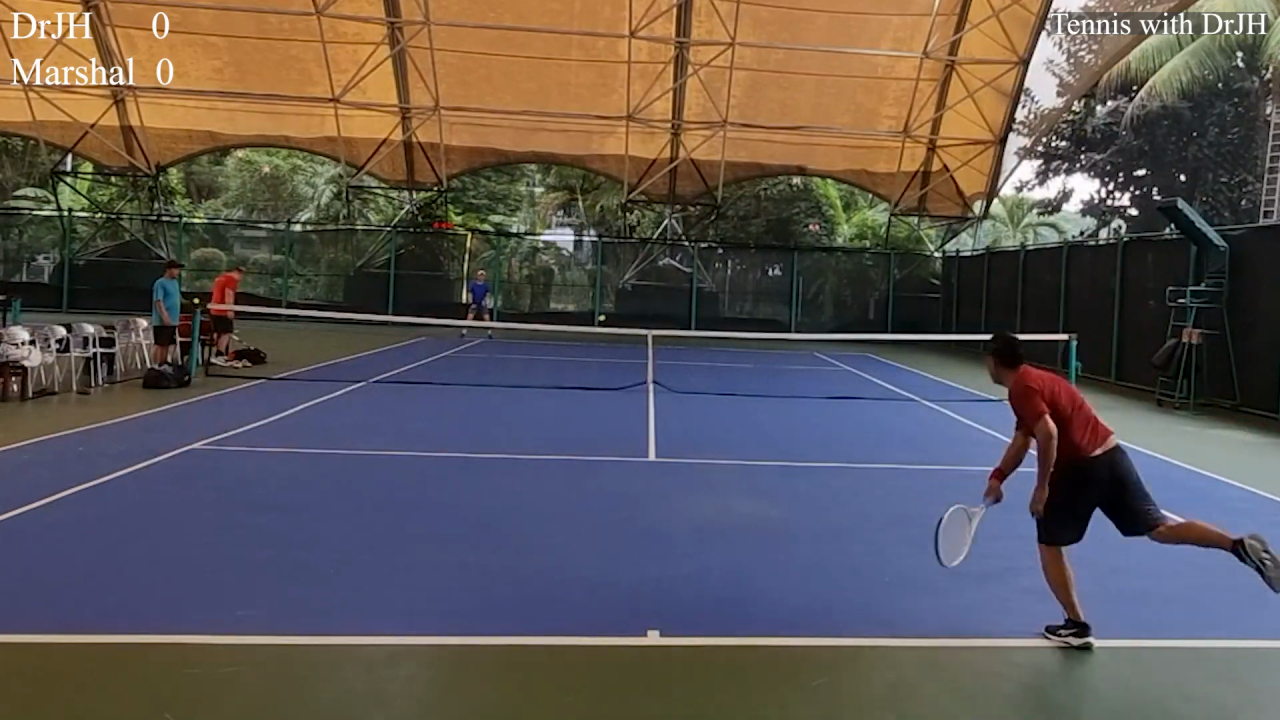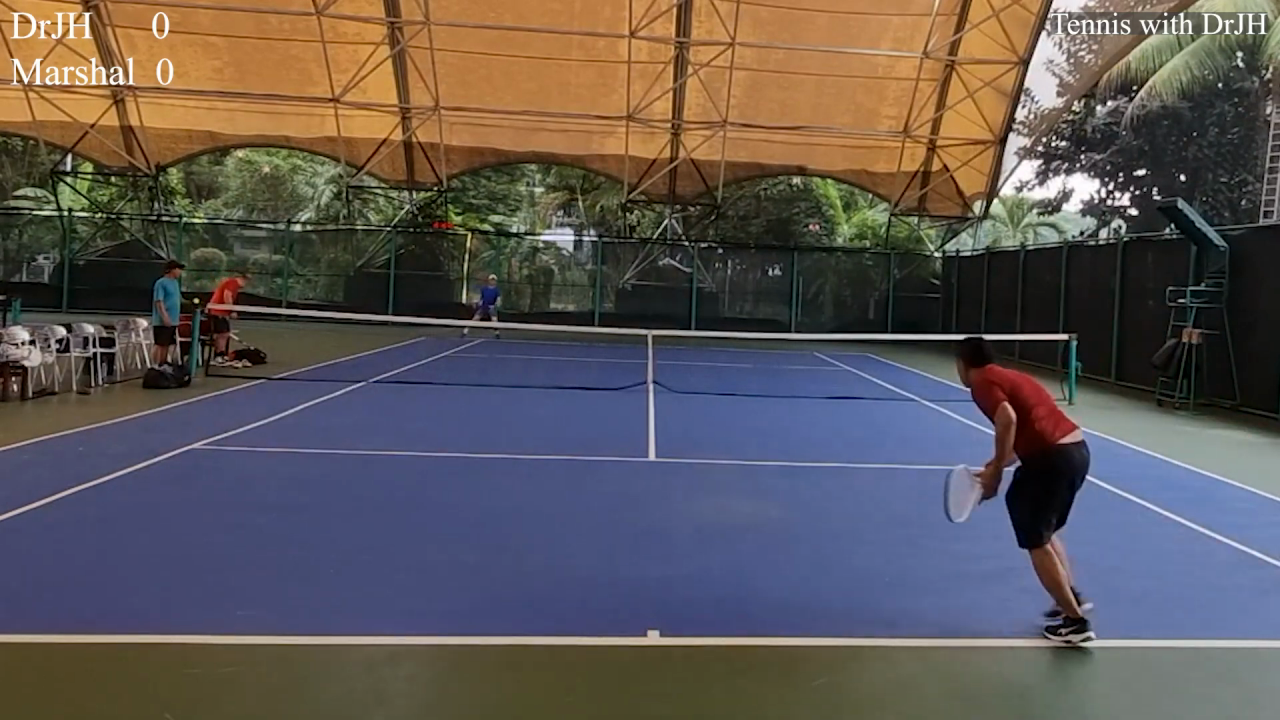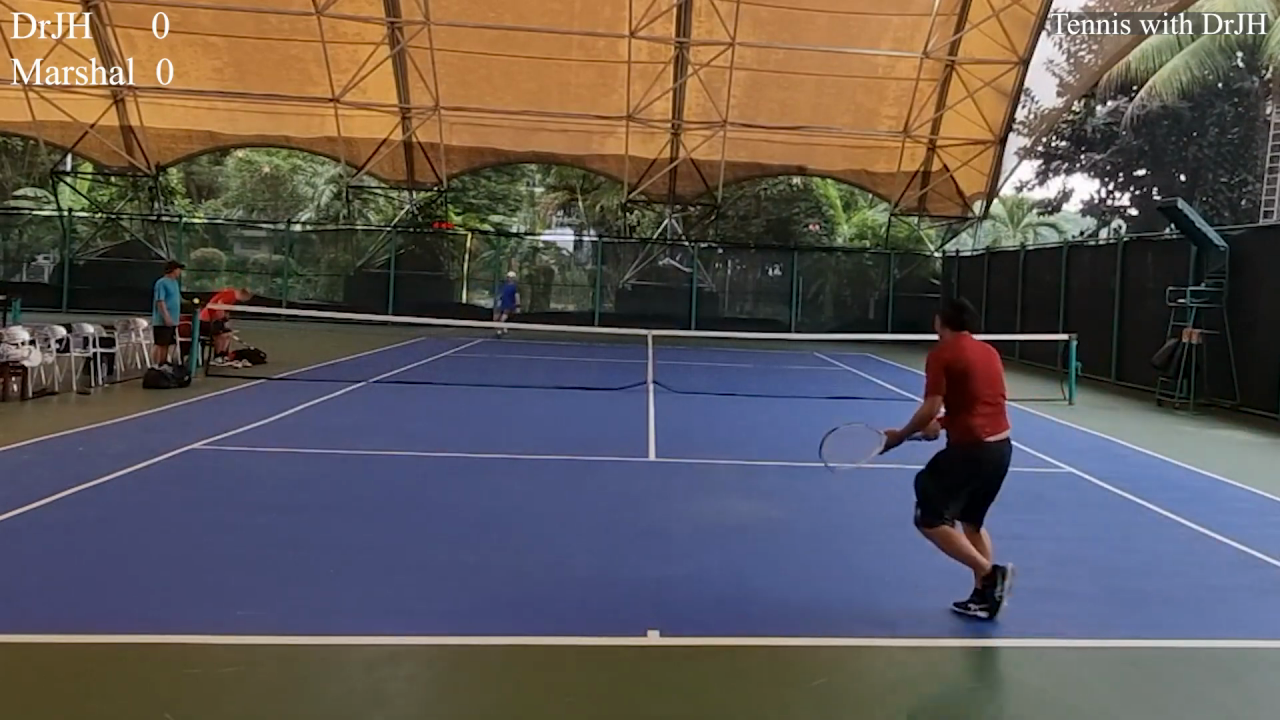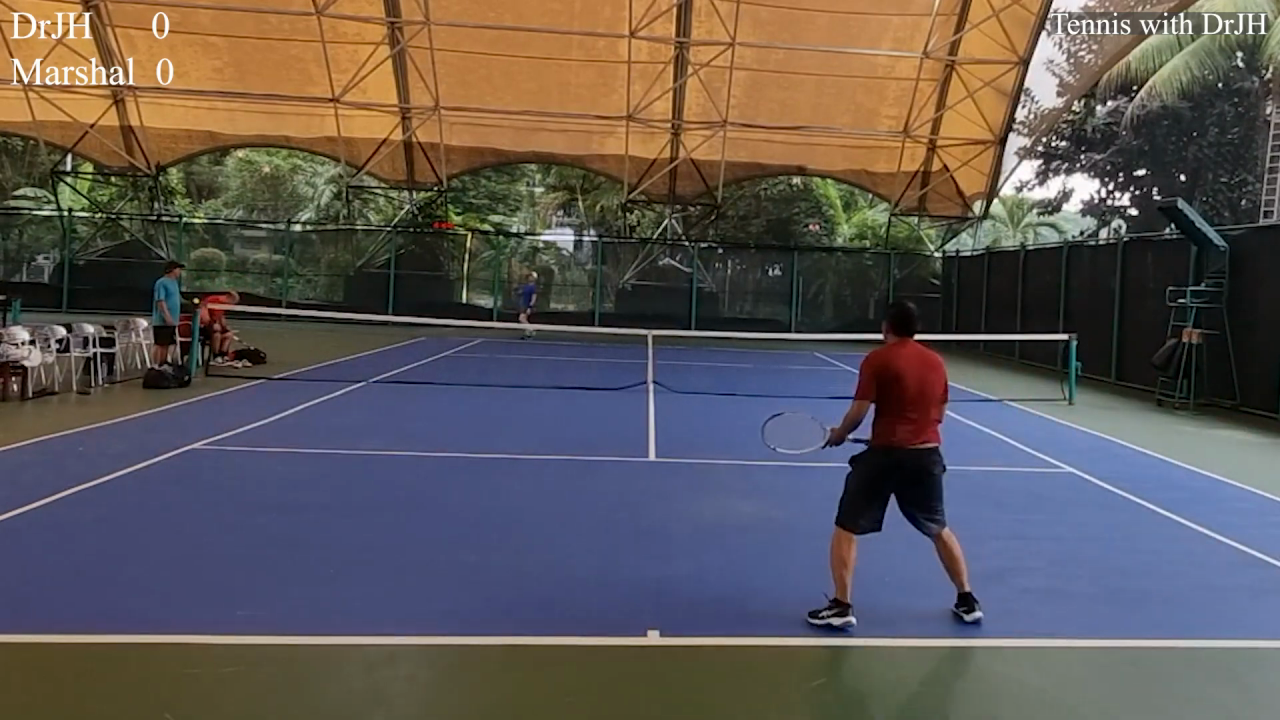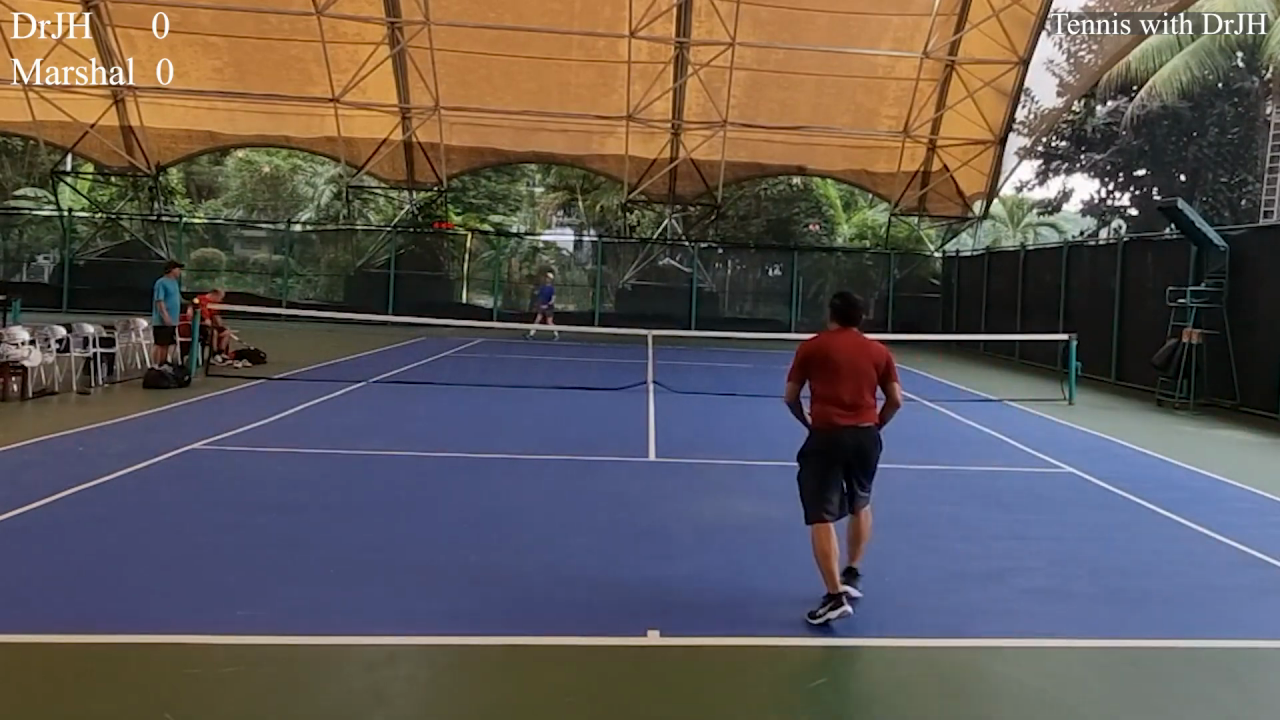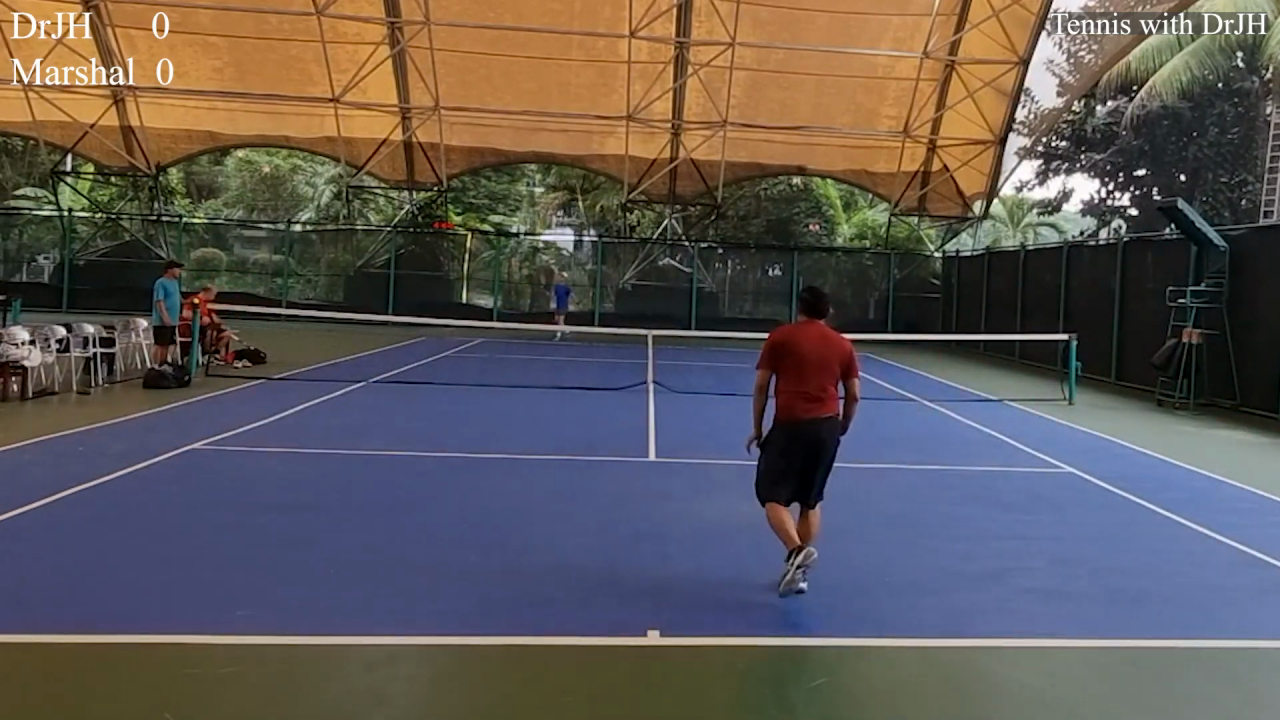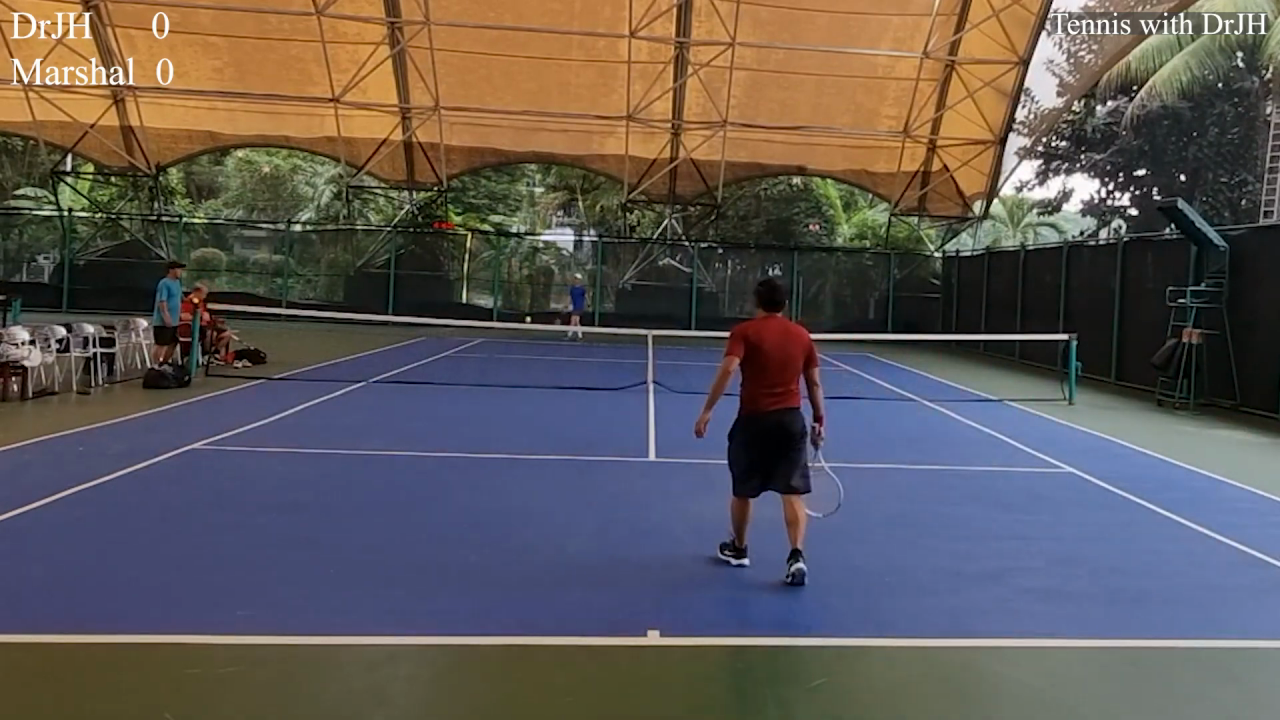
dt=0.3s
person 1, frame 1
left shoulder: (1024, 388)
right shoulder: (1040, 378)
left elbow: (1048, 434)
right elbow: (1022, 440)
left wrist: (1042, 490)
right wrist: (998, 476)
left hip: (1084, 467)
right hip: (1113, 458)
left knee: (1049, 544)
right knee: (1160, 525)
left ankle: (1075, 627)
right ankle: (1244, 546)
person 1, frame 2
left shoulder: (984, 383)
right shoulder: (1013, 377)
left elbow: (1007, 420)
left wrist: (994, 474)
right wrist: (996, 464)
left hip: (1048, 457)
right hip: (1076, 450)
left knee: (1035, 542)
right knee: (1042, 531)
left ankle: (1075, 622)
right ankle: (1071, 597)
person 1, frame 3
left shoulder: (942, 355)
right shoulder: (990, 352)
left elbow: (931, 408)
left wrist: (900, 435)
right wrist: (943, 422)
left hip: (970, 449)
right hip: (1001, 447)
left knee: (932, 523)
right knee: (972, 523)
left ankle: (992, 571)
right ankle: (986, 596)
person 1, frame 4
left shoulder: (877, 359)
right shoulder: (936, 362)
left elbow: (858, 412)
left wrist: (839, 434)
left hip: (887, 455)
right hip: (928, 455)
left knee: (846, 529)
right knee: (938, 529)
left ankle: (841, 607)
right ankle: (967, 601)
person 1, frame 5
left shoulder: (812, 347)
right shoulder: (879, 352)
left elbow: (790, 397)
right elbow: (895, 400)
left wrist: (808, 423)
left hip: (827, 438)
right hip: (865, 438)
left knee: (822, 519)
right knee: (859, 505)
left ankle: (835, 597)
right ankle: (852, 575)
person 1, frame 6
left shoulder: (780, 338)
right shoulder: (843, 346)
left elbow: (761, 386)
right elbow: (853, 395)
left wrist: (757, 428)
right wrist: (841, 428)
left hip: (790, 427)
right hip: (827, 429)
left knee: (773, 499)
right knee: (810, 502)
left ankle: (797, 551)
right ankle: (799, 571)
person 1, frame 7
left shoulder: (745, 332)
right shoulder: (802, 335)
left elbow: (727, 371)
right elbow: (814, 383)
left wrist: (706, 412)
right wrist: (819, 420)
left hip: (754, 420)
right hip: (790, 420)
left knee: (744, 491)
right knee: (794, 489)
left ankle: (737, 548)
right ankle: (796, 555)
